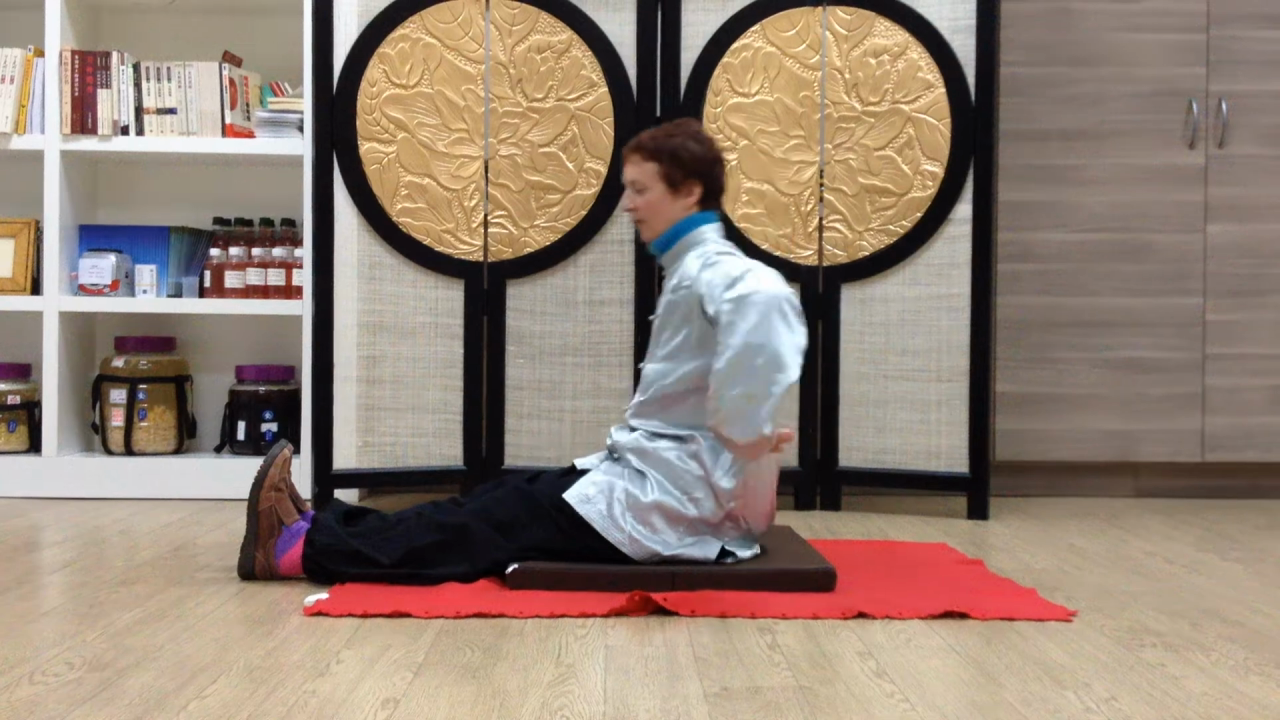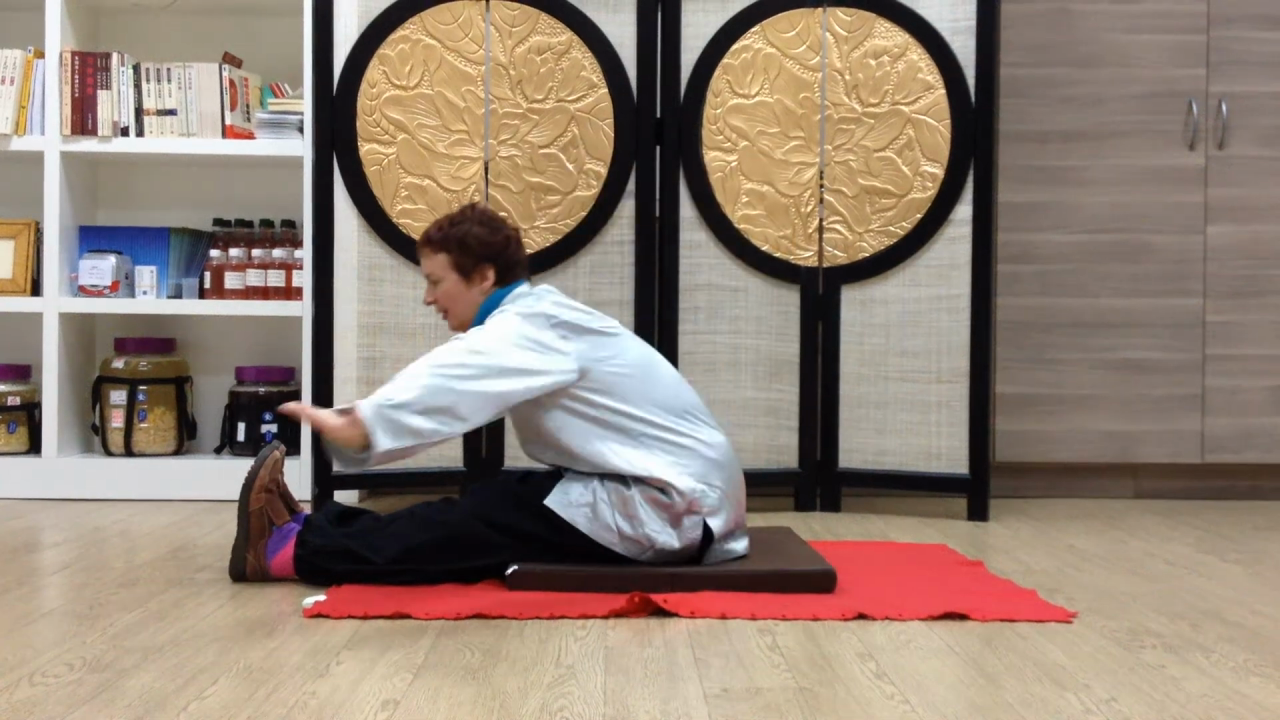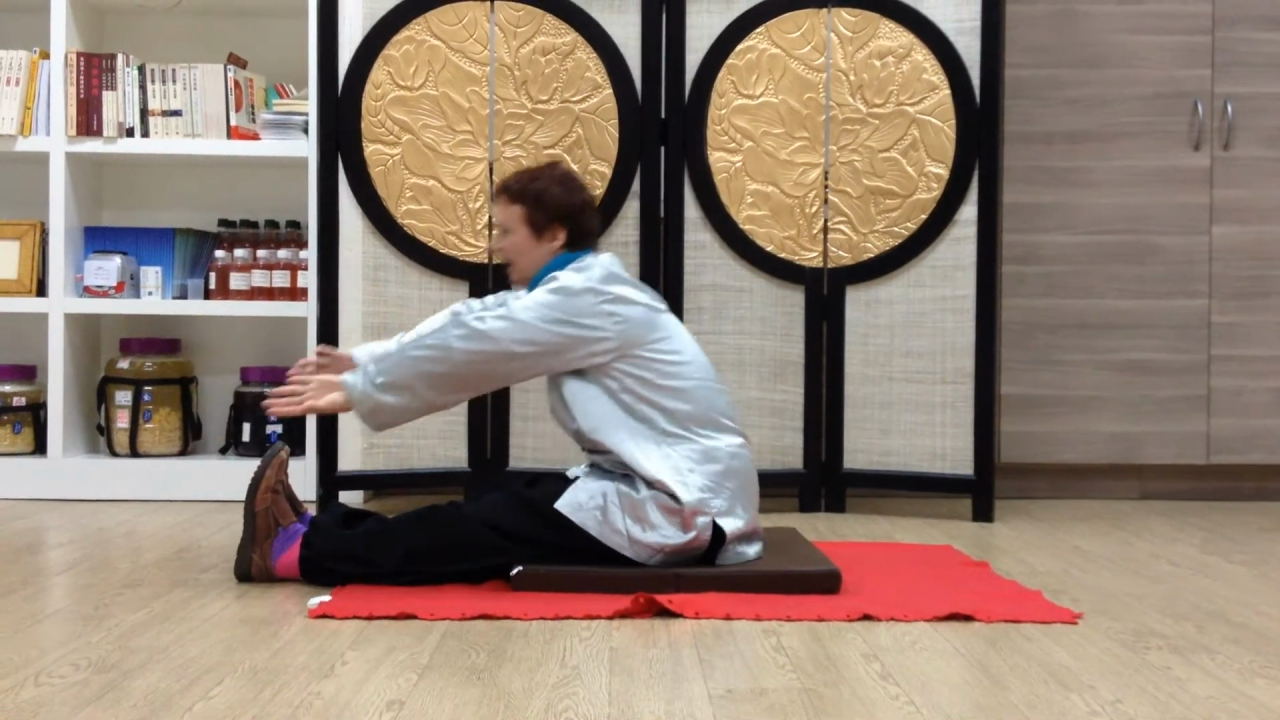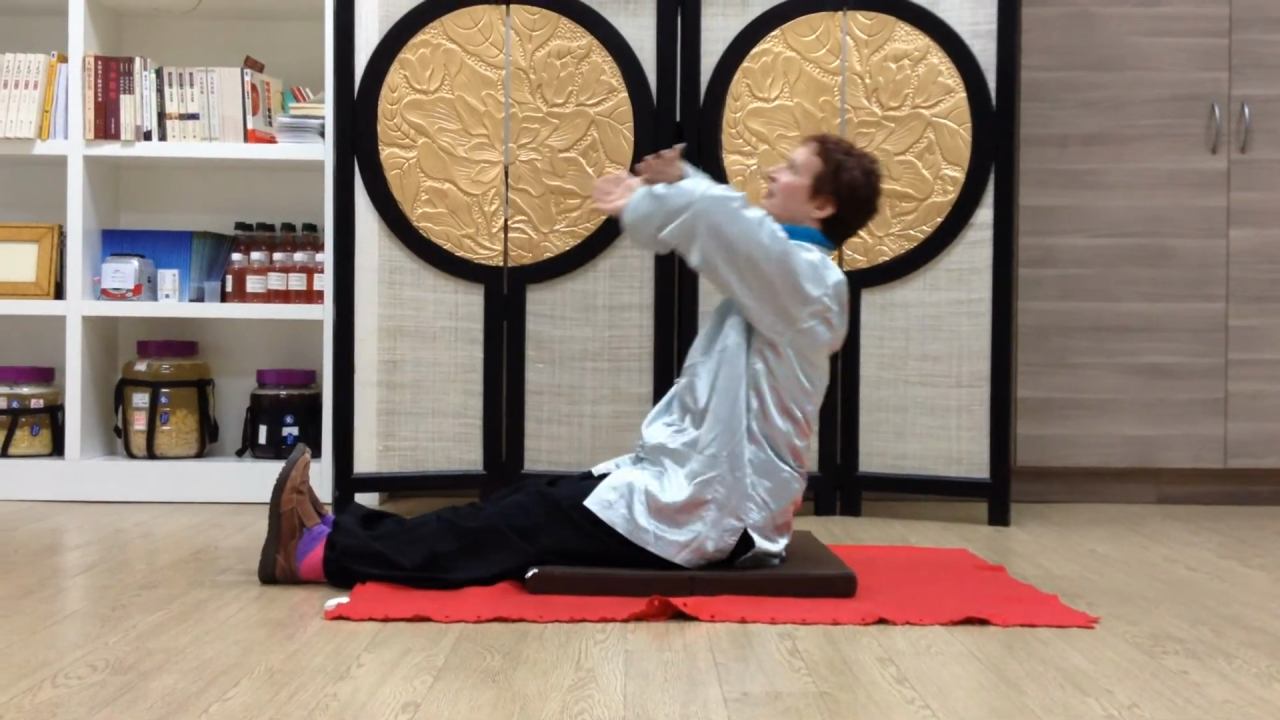
dt=1s
person 1, frame 1
left shoulder: (712, 270)
right shoulder: (694, 266)
left elbow: (768, 307)
left wrist: (743, 427)
left hip: (681, 505)
right hip: (669, 484)
left knee: (493, 525)
right knee: (498, 502)
left ankle: (300, 548)
right ankle: (323, 530)
person 1, frame 2
left shoulder: (529, 329)
right shoulder: (538, 315)
left elbow: (447, 384)
right elbow: (452, 383)
left wrist: (362, 426)
left hip: (669, 509)
right hip: (673, 494)
left knee: (478, 524)
right knee: (488, 504)
left ankle: (294, 551)
right ankle: (314, 531)
person 1, frame 3
left shoulder: (585, 297)
right shoulder: (584, 285)
left elbow: (467, 349)
right elbow: (475, 321)
left wrist: (357, 389)
right wrist: (361, 362)
left hip: (679, 507)
right hip: (672, 486)
left knee: (487, 532)
right knee: (499, 509)
left ankle: (298, 551)
right ankle: (317, 534)
person 1, frame 4
left shoulder: (803, 279)
right shoulder: (792, 276)
left elbow: (719, 218)
right elbow: (721, 226)
left wrist: (654, 196)
right wrist: (656, 194)
left hip: (706, 513)
right hip: (693, 488)
left knee: (515, 529)
right knee: (521, 507)
left ankle: (322, 553)
right ankle: (337, 532)
